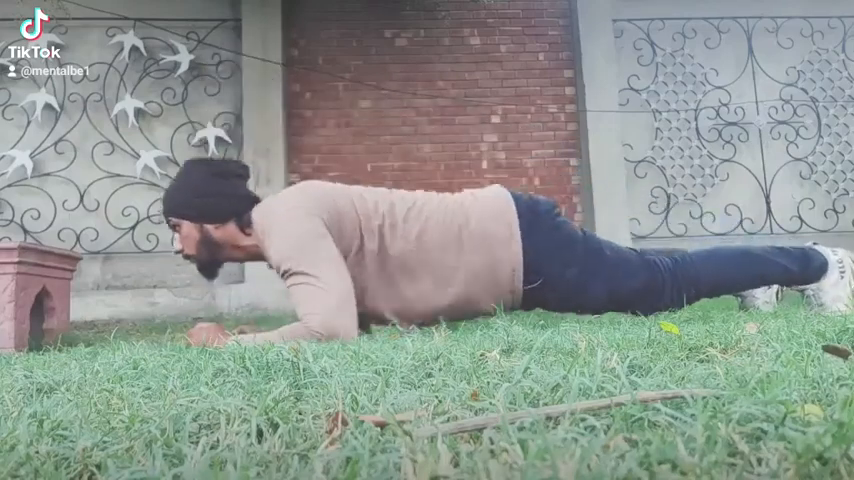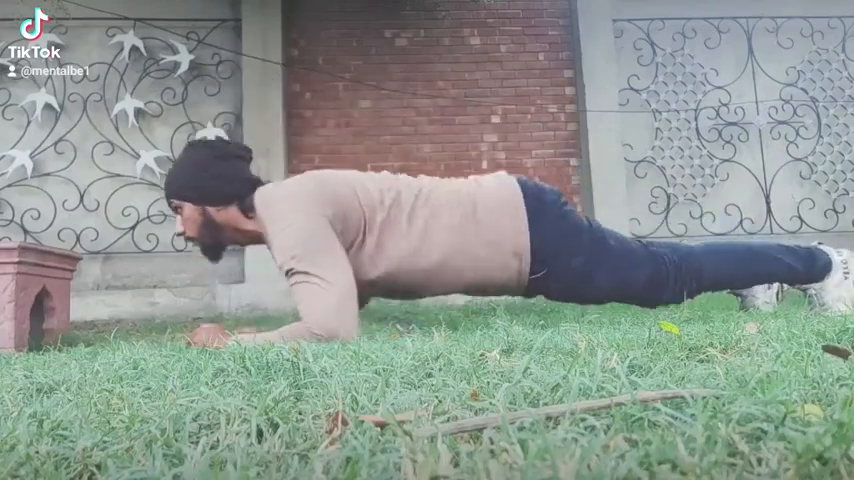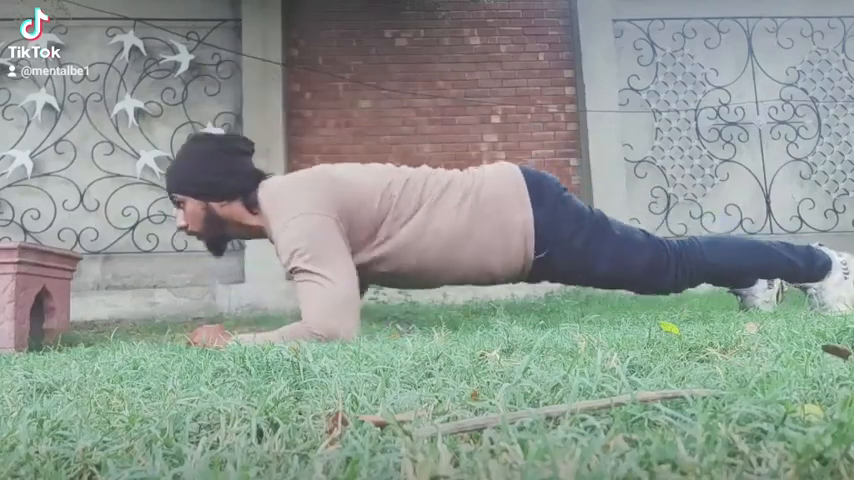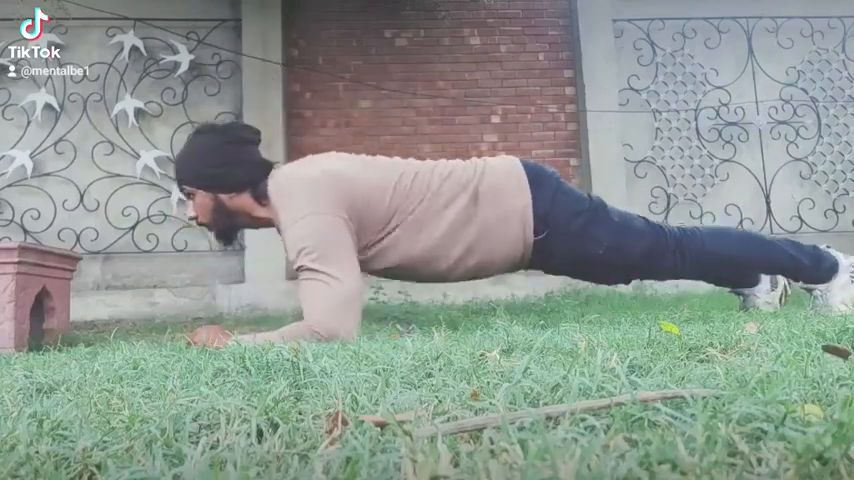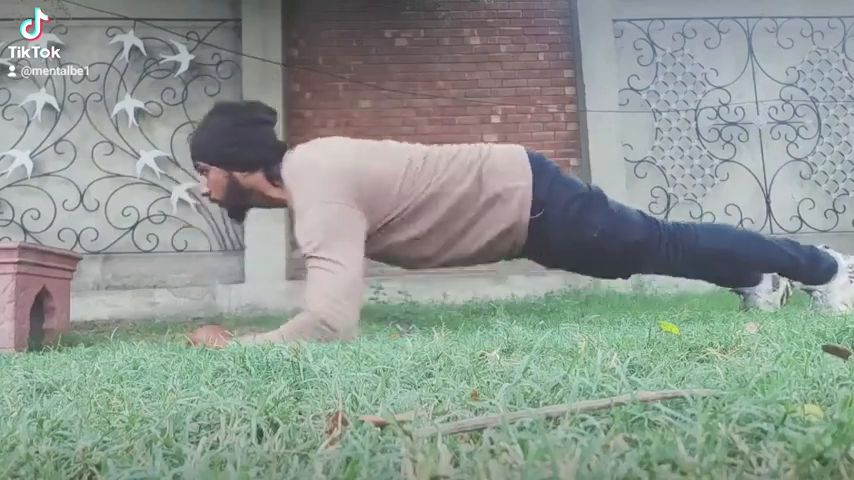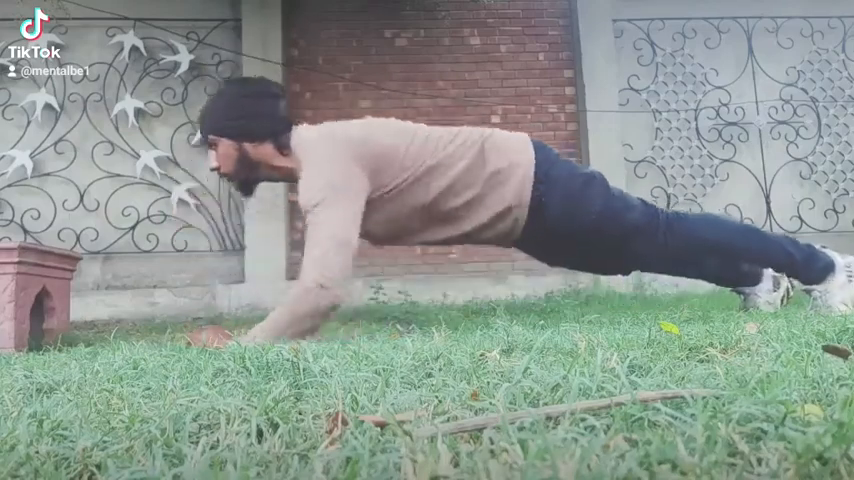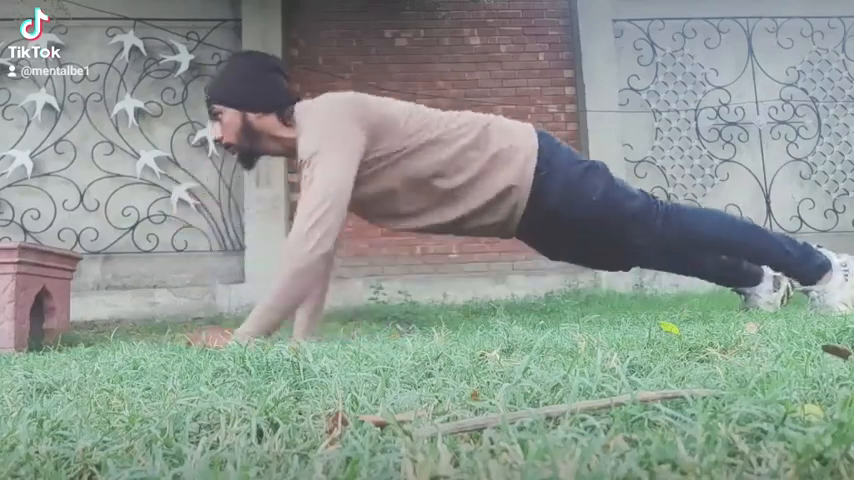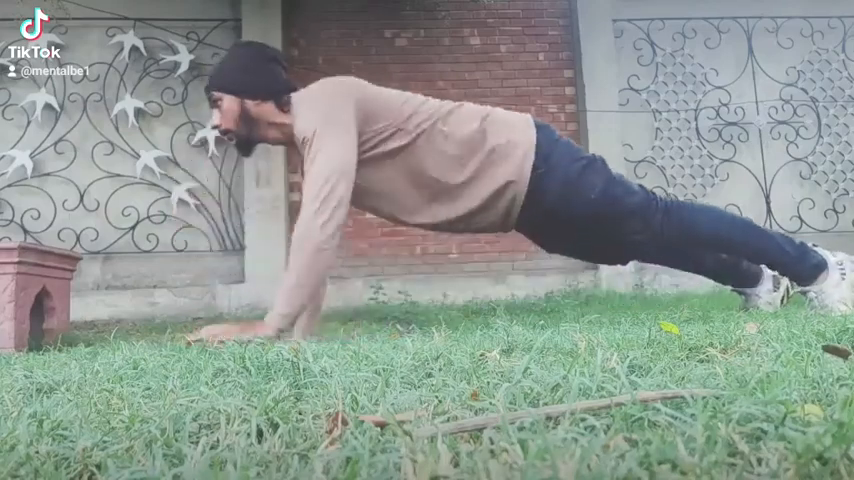
dt=0.1s
person 1, frame 1
left shoulder: (285, 227)
right shoulder: (289, 212)
left elbow: (334, 328)
right elbow: (353, 307)
left wrist: (237, 343)
right wrist: (281, 333)
left hip: (522, 251)
right hip: (502, 228)
left knee: (662, 283)
right knee: (644, 279)
right ankle: (790, 268)
person 1, frame 2
left shoulder: (288, 218)
right shoulder: (292, 201)
left elbow: (334, 328)
right elbow: (350, 296)
left wrist: (237, 344)
right wrist: (269, 337)
left hip: (526, 238)
right hip: (504, 213)
left knee: (665, 276)
right knee: (648, 271)
right ankle: (777, 272)
person 1, frame 3
left shoulder: (295, 217)
right shoulder: (291, 190)
left elbow: (333, 328)
right elbow: (347, 291)
left wrist: (236, 343)
left hip: (531, 222)
right hip: (508, 208)
left knee: (668, 262)
right knee: (650, 264)
right ankle: (752, 283)
person 1, frame 4
left shoulder: (303, 212)
right shoulder: (298, 179)
left elbow: (334, 328)
right elbow: (340, 292)
left wrist: (236, 345)
right wrist: (289, 331)
left hip: (528, 212)
right hip: (506, 199)
left knee: (669, 249)
right knee: (643, 257)
right ankle: (754, 282)
person 1, frame 5
left shoulder: (320, 192)
right shoulder: (305, 167)
left elbow: (336, 319)
right elbow: (328, 287)
left wrist: (246, 349)
right wrist: (291, 339)
left hip: (532, 199)
right hip: (516, 214)
left knee: (666, 245)
right knee: (643, 258)
right ankle: (756, 283)
person 1, frame 6
left shoulder: (326, 162)
right shoulder: (311, 148)
left elbow: (324, 285)
right elbow: (324, 268)
left wrist: (242, 348)
right wrist: (295, 339)
left hip: (530, 184)
right hip: (518, 202)
left knee: (664, 235)
right knee: (632, 254)
right ankle: (755, 281)
person 1, frame 7
left shoulder: (327, 119)
right shoulder: (311, 147)
left elbow: (312, 243)
right elbow: (317, 249)
left wrist: (247, 336)
right wrist: (300, 339)
left hip: (533, 171)
right hip: (520, 202)
left knee: (663, 229)
right knee: (631, 250)
right ankle: (758, 282)
person 1, frame 8
left shoulder: (321, 104)
right shoulder: (310, 136)
left elbow: (322, 219)
right elbow: (320, 235)
left wrist: (268, 330)
right wrist: (301, 336)
left hip: (531, 164)
right hip: (520, 195)
left knee: (660, 225)
right knee: (630, 245)
right ankle: (757, 280)
